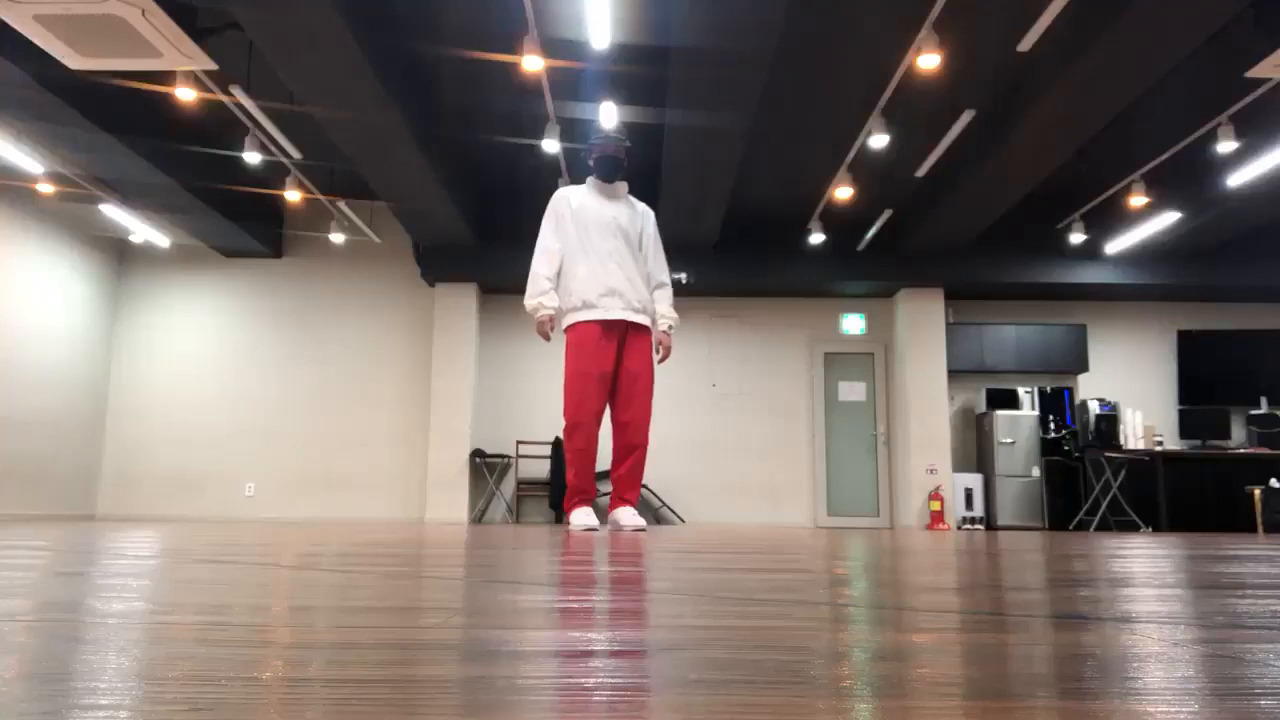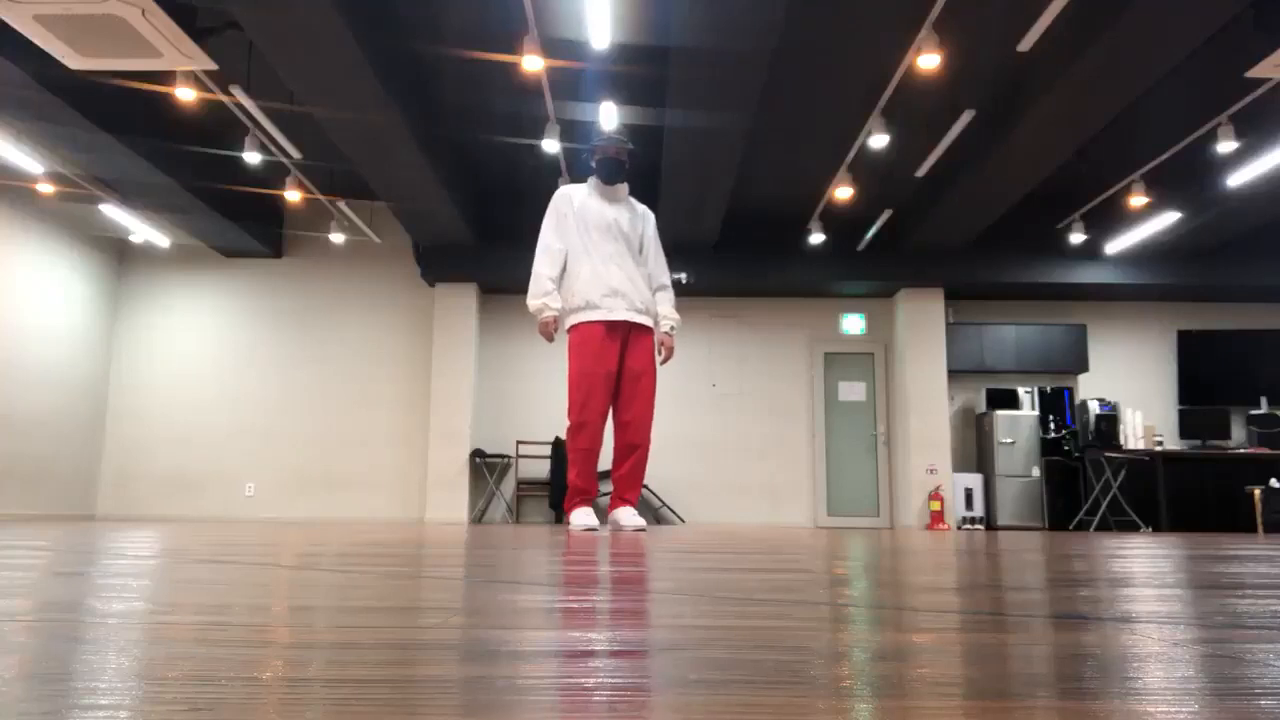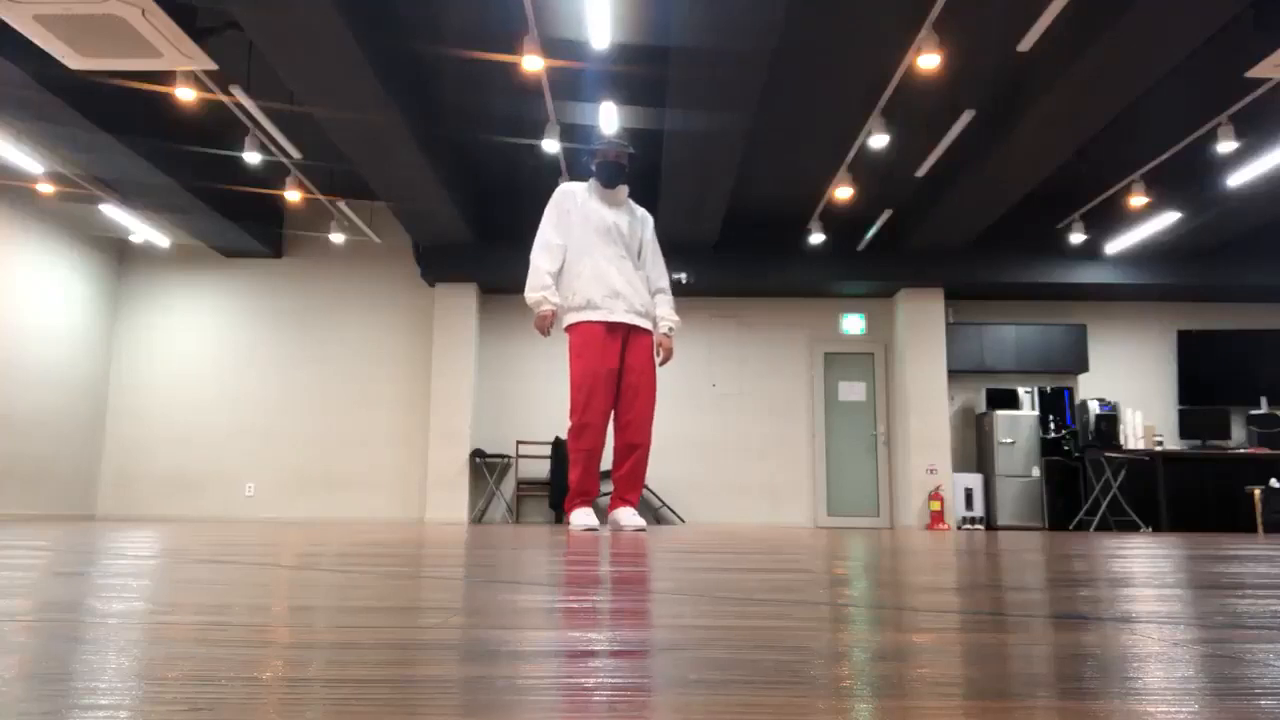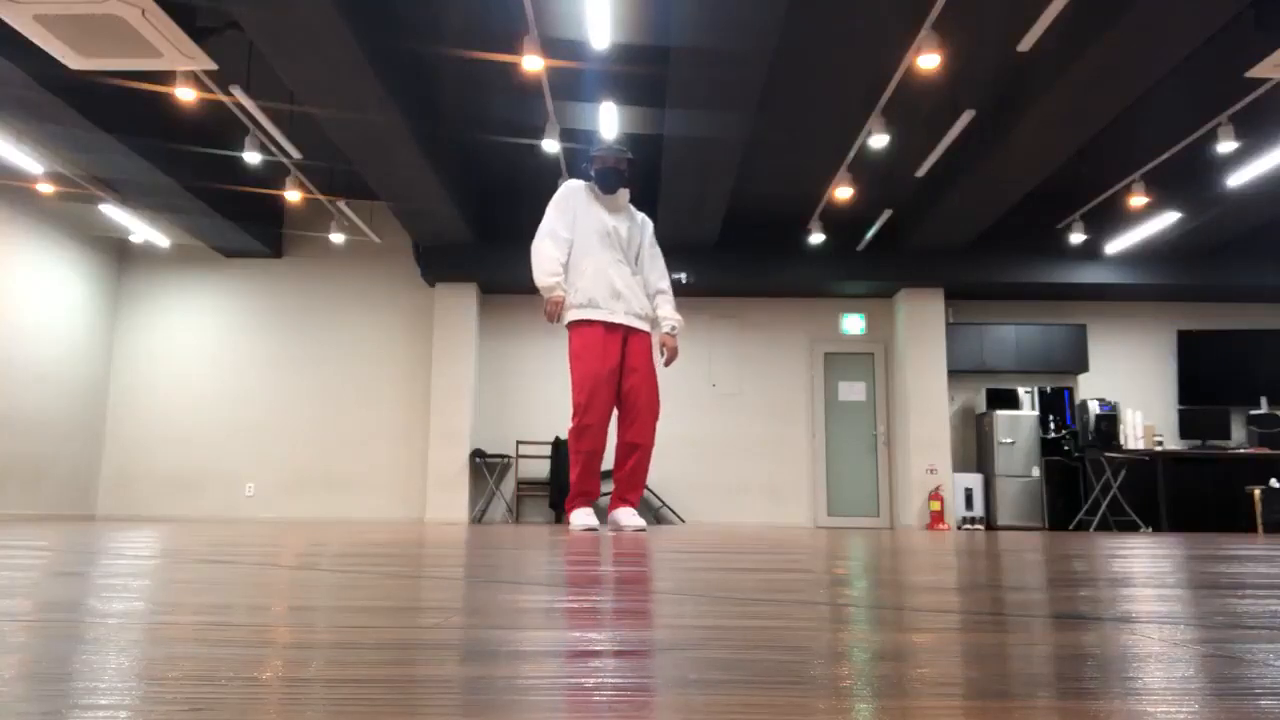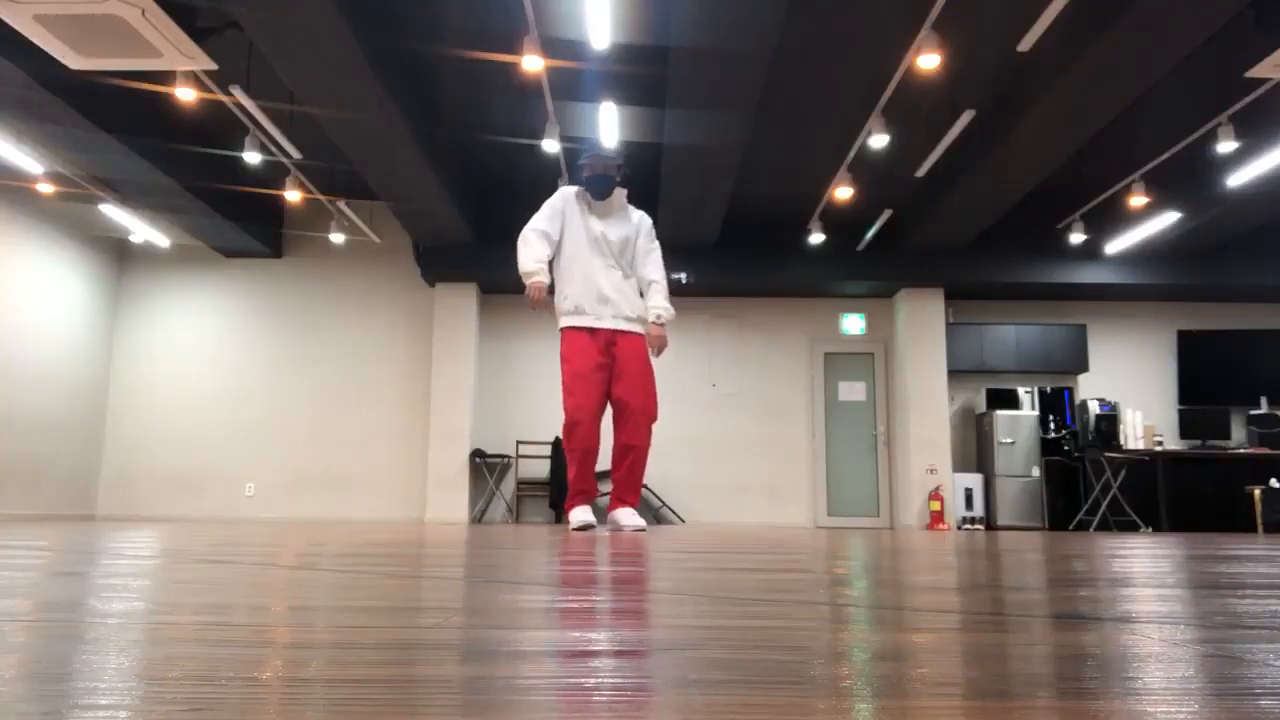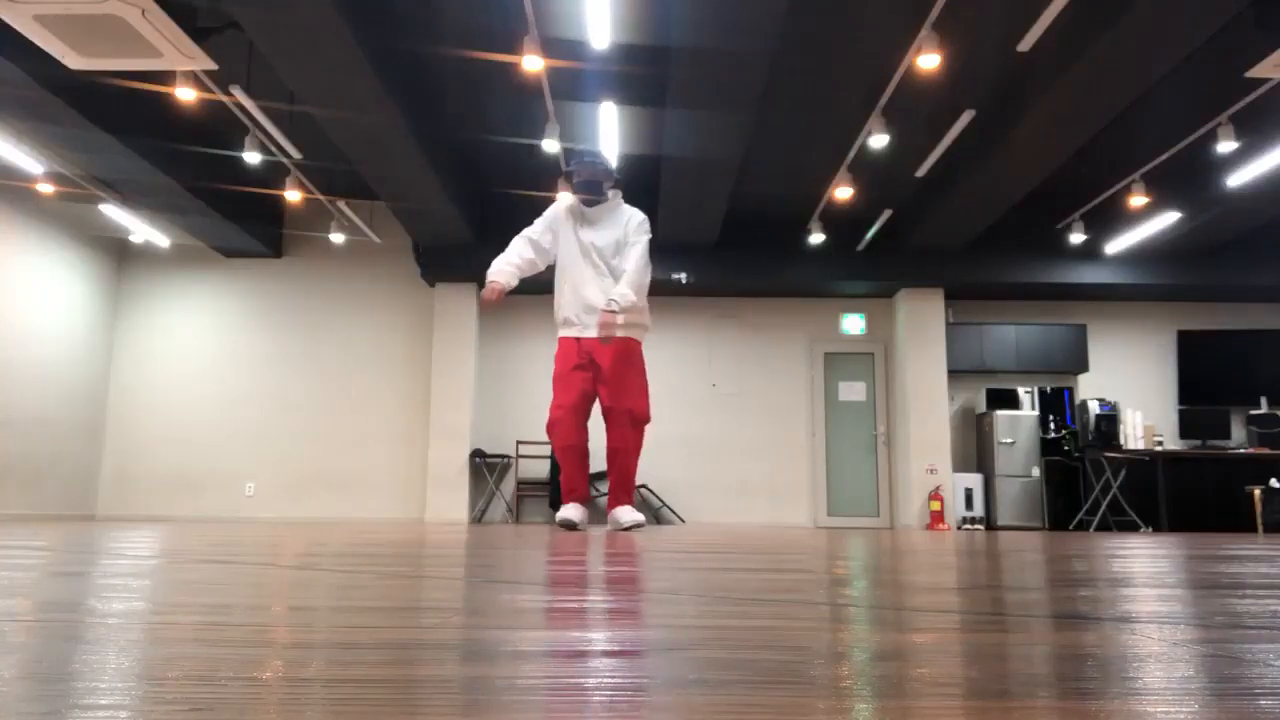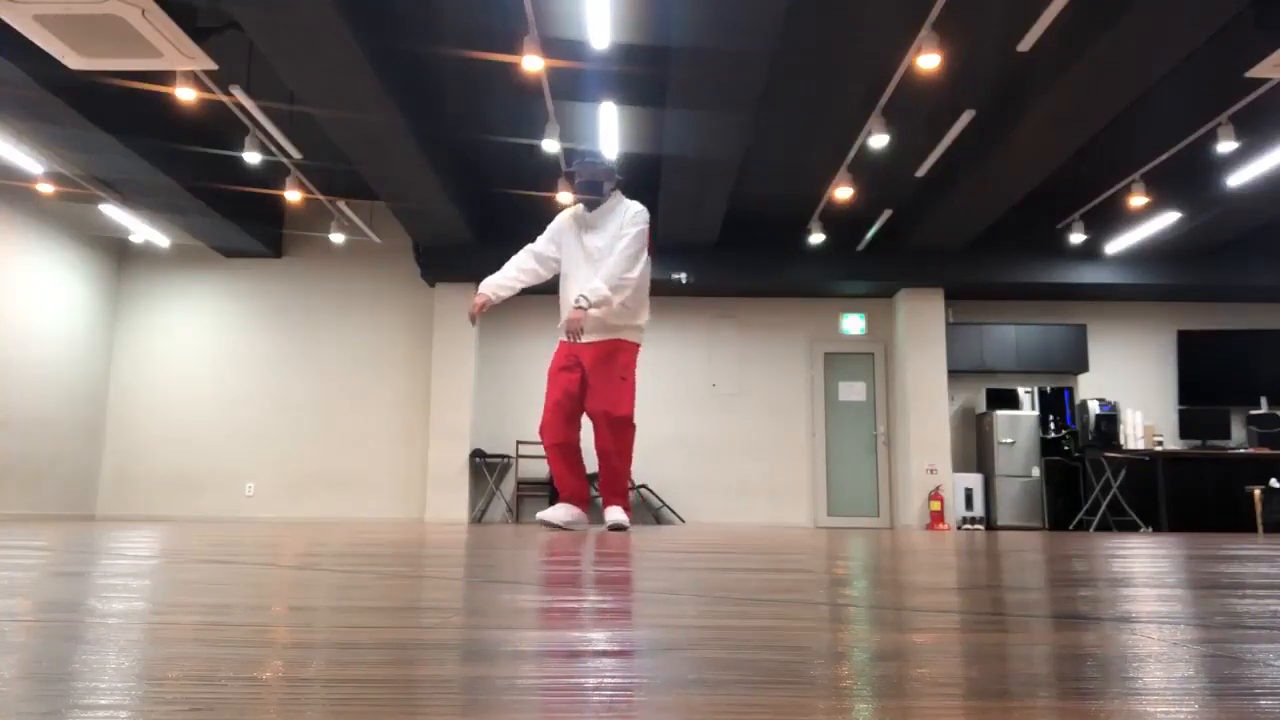
dt=0.4s
person 1, frame 1
left shoulder: (642, 212)
right shoulder: (567, 199)
left elbow: (657, 272)
right elbow: (548, 253)
left wrist: (664, 322)
right wrist: (543, 304)
left hip: (636, 321)
right hip: (587, 317)
left knee: (634, 417)
right knee: (582, 413)
left ankle: (624, 503)
right ankle: (579, 504)
person 1, frame 2
left shoulder: (643, 214)
right shoulder: (568, 198)
left elbow: (658, 272)
right elbow: (550, 253)
left wrist: (666, 323)
right wrist: (546, 304)
left hip: (639, 321)
right hip: (590, 317)
left knee: (637, 417)
right knee: (587, 412)
left ankle: (624, 504)
right ankle: (580, 504)
person 1, frame 3
left shoulder: (641, 217)
right shoulder: (569, 196)
left elbow: (656, 274)
right elbow: (547, 248)
left wrist: (665, 325)
right wrist: (544, 298)
left hip: (638, 322)
right hip: (589, 317)
left knee: (638, 416)
right knee: (589, 411)
left ankle: (624, 503)
right ankle: (580, 503)
person 1, frame 4
left shoulder: (640, 221)
right shoulder: (573, 194)
left elbow: (656, 275)
right elbow: (549, 241)
left wrist: (668, 325)
right wrist: (553, 286)
left hip: (636, 324)
right hip: (590, 318)
left knee: (641, 414)
right knee: (591, 410)
left ankle: (624, 504)
right ankle: (580, 504)
person 1, frame 5
left shoulder: (638, 220)
right shoulder: (566, 201)
left elbow: (652, 271)
right elbow: (534, 236)
left wrist: (657, 317)
right wrist: (536, 272)
left hip: (629, 328)
right hip: (580, 326)
left knee: (638, 413)
right knee: (581, 413)
left ankle: (623, 504)
right ankle: (580, 502)
person 1, frame 6
left shoulder: (632, 219)
right shoulder: (562, 213)
left elbow: (636, 268)
right elbow: (529, 244)
left wrist: (613, 306)
right wrist: (500, 273)
left hip: (620, 333)
right hip: (573, 334)
left knee: (628, 415)
right knee: (564, 417)
left ankle: (621, 502)
right ankle: (574, 500)
person 1, frame 7
left shoulder: (633, 214)
right shoulder: (567, 221)
left elbow: (620, 268)
right elbow: (533, 259)
left wrist: (584, 302)
right wrist: (490, 289)
left hip: (616, 334)
right hip: (572, 338)
left knee: (612, 415)
right knee: (556, 420)
left ankle: (615, 502)
right ankle: (573, 502)
